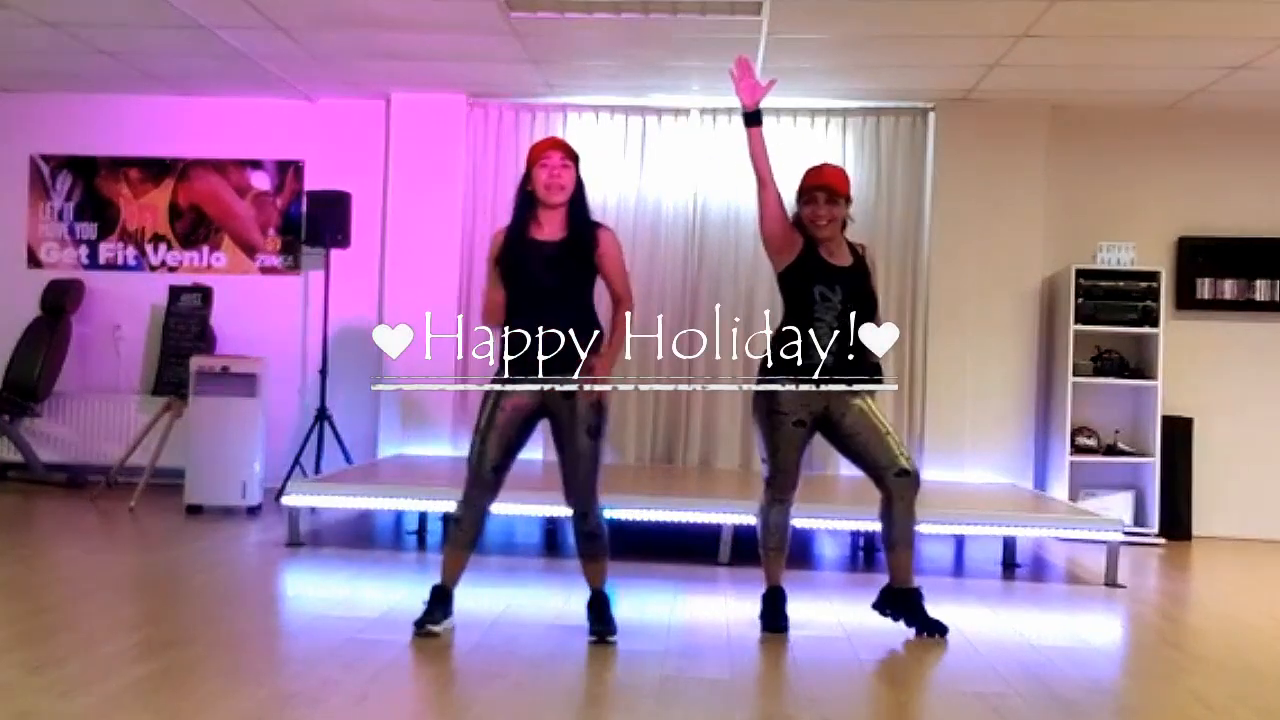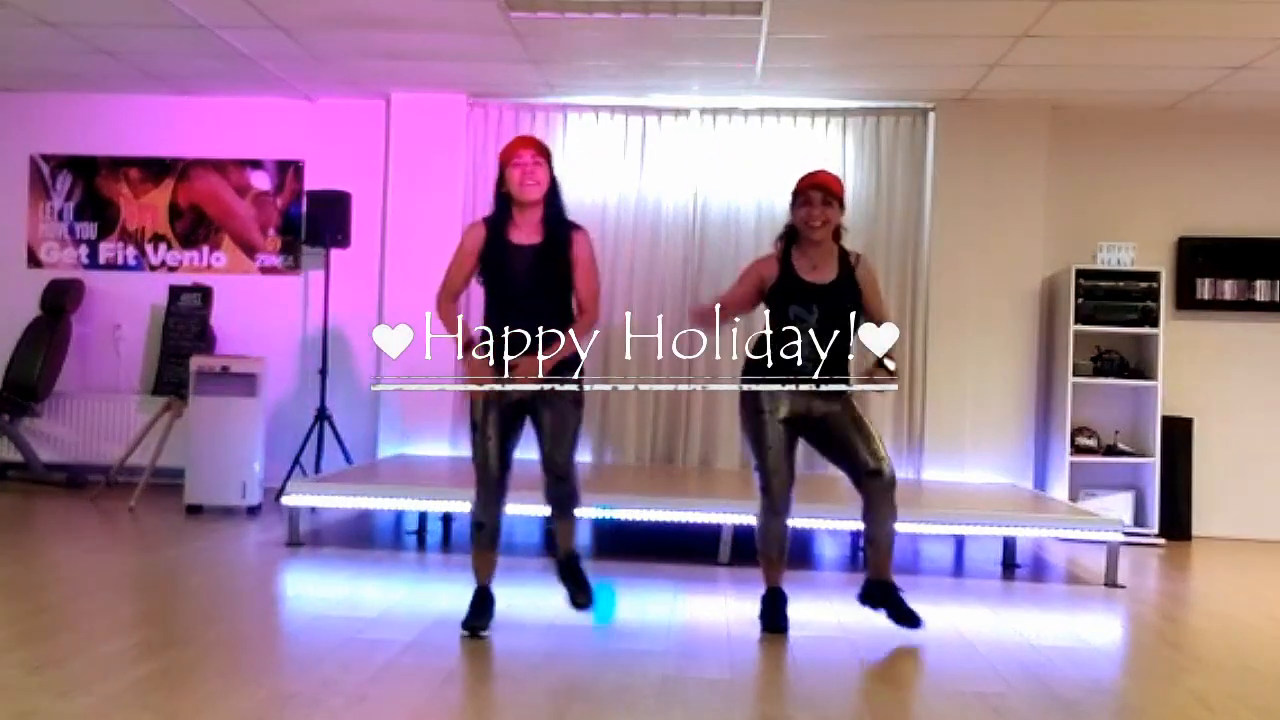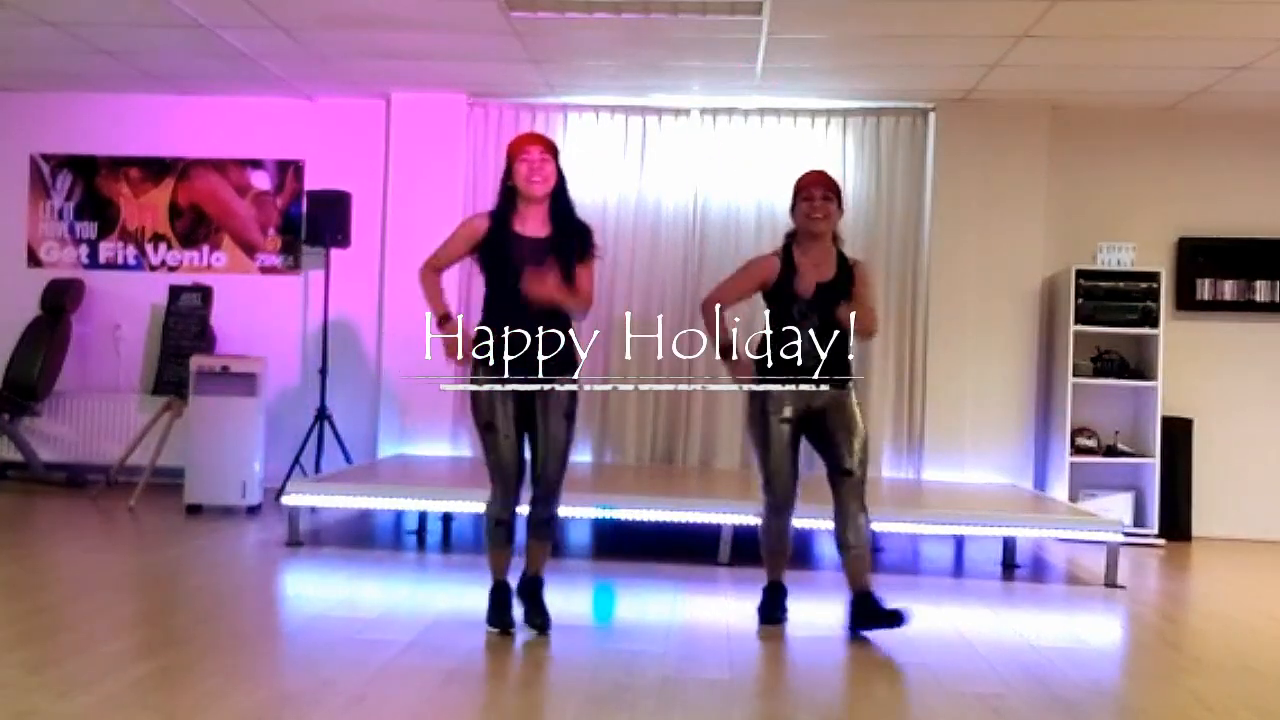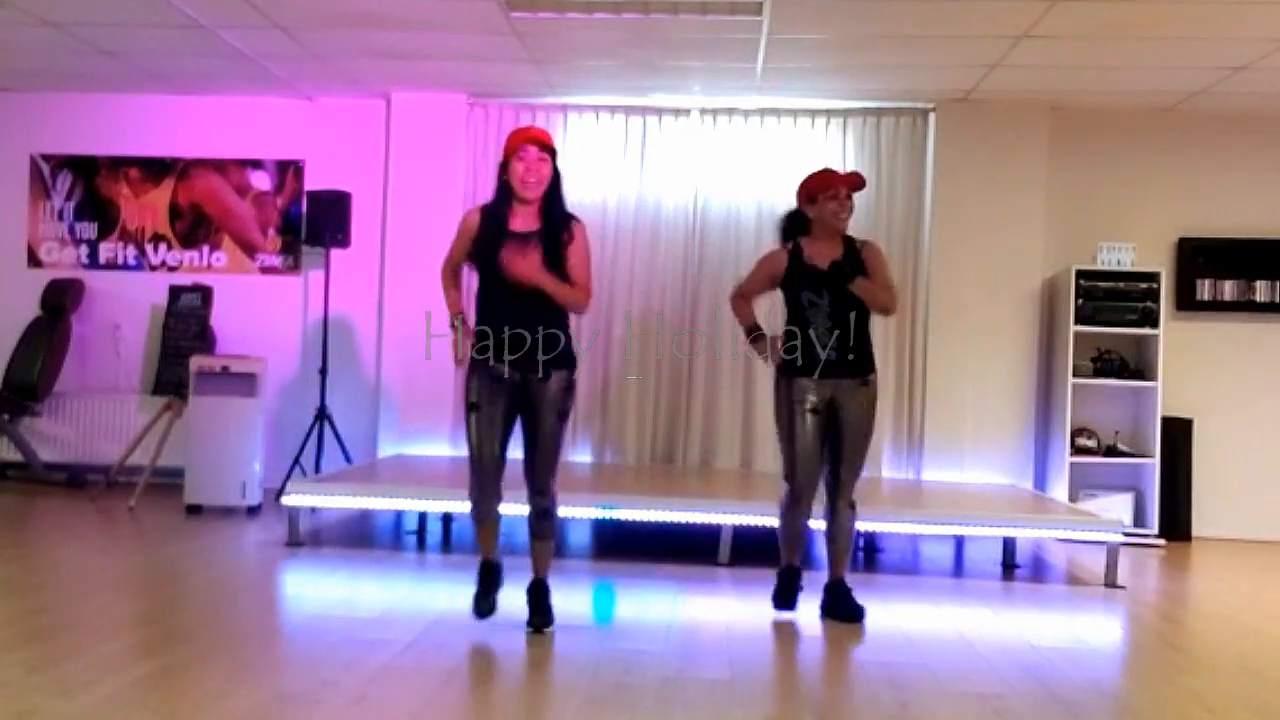
dt=0.7s
person 1, frame 1
left shoulder: (597, 239)
right shoulder: (508, 238)
left elbow: (623, 303)
right elbow: (494, 314)
left wrist: (607, 361)
left hip: (577, 380)
right hip: (518, 378)
left knee: (582, 497)
right knee: (478, 485)
left ankle: (599, 600)
right ankle: (443, 597)
person 1, frame 2
left shoulder: (572, 238)
right shoulder: (480, 235)
left elbow: (589, 309)
right elbow: (447, 301)
left wrist: (555, 356)
right wrist: (476, 347)
left hip: (553, 373)
right hip: (496, 374)
left knee: (559, 472)
right knee: (490, 485)
left ankle: (567, 555)
right ankle: (482, 595)
person 1, frame 3
left shoulder: (575, 235)
right shoulder: (484, 226)
left elbow: (582, 305)
right elbow: (430, 271)
left wrist: (555, 294)
right wrist: (447, 323)
left hip: (554, 371)
right hip: (496, 368)
left knee: (549, 484)
right knee: (506, 484)
left ankle: (533, 584)
right ankle: (499, 587)
person 1, frame 4
left shoulder: (568, 230)
right shoulder: (479, 221)
left elbow: (583, 301)
right elbow: (451, 267)
left wrist: (540, 277)
right wrist: (456, 316)
left hip: (552, 367)
right hip: (490, 363)
left knee: (541, 479)
right knee: (485, 471)
left ankle: (540, 587)
right ankle: (488, 568)
person 2, frame 1
left shoulder: (861, 257)
right shoulder: (789, 247)
right elbow: (764, 181)
left wrist: (870, 375)
right wrist: (751, 112)
left hip: (846, 391)
right hip: (788, 387)
left knee: (902, 478)
right knee: (780, 490)
left ankle: (901, 593)
right ankle: (773, 595)
person 2, frame 2
left shoulder: (856, 268)
right shoulder: (769, 267)
left elbow: (879, 321)
right elbow: (726, 311)
left wrist: (885, 361)
right wrist: (706, 315)
left hip: (829, 395)
right hip: (771, 391)
left knee: (880, 477)
right knee: (776, 497)
left ankle: (881, 584)
right ankle: (773, 597)
person 2, frame 3
left shoulder: (853, 272)
right shoulder: (772, 265)
left elbow: (868, 328)
right elbow: (712, 305)
left wrist: (821, 297)
right wrist: (730, 353)
left hip: (833, 391)
right hip: (777, 389)
left knee: (851, 490)
right knee: (779, 497)
left ankle: (862, 601)
right ankle: (774, 588)
person 2, frame 4
left shoulder: (865, 254)
right shoulder: (785, 257)
left elbow: (889, 303)
right elbow: (741, 295)
left wrist: (836, 270)
right wrist: (756, 333)
left hip: (857, 383)
right hip: (801, 382)
left knee: (843, 487)
right knee: (801, 483)
left ankle: (837, 585)
right ankle: (789, 570)
